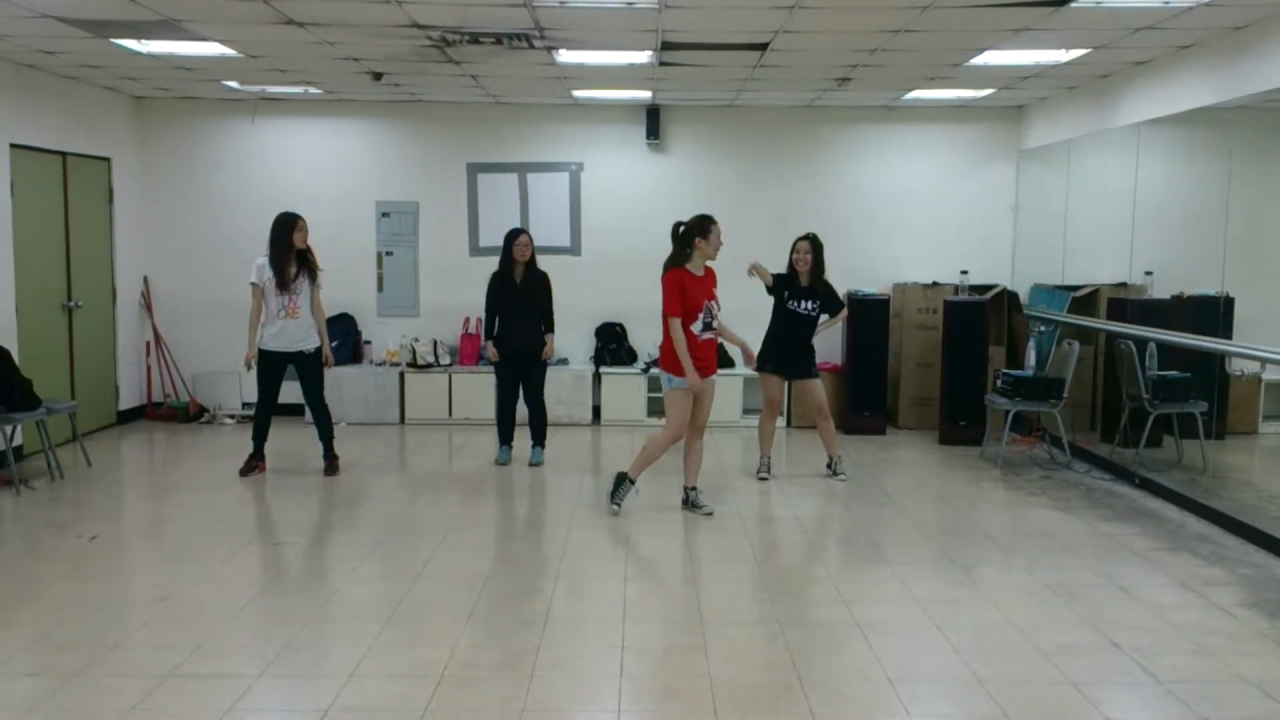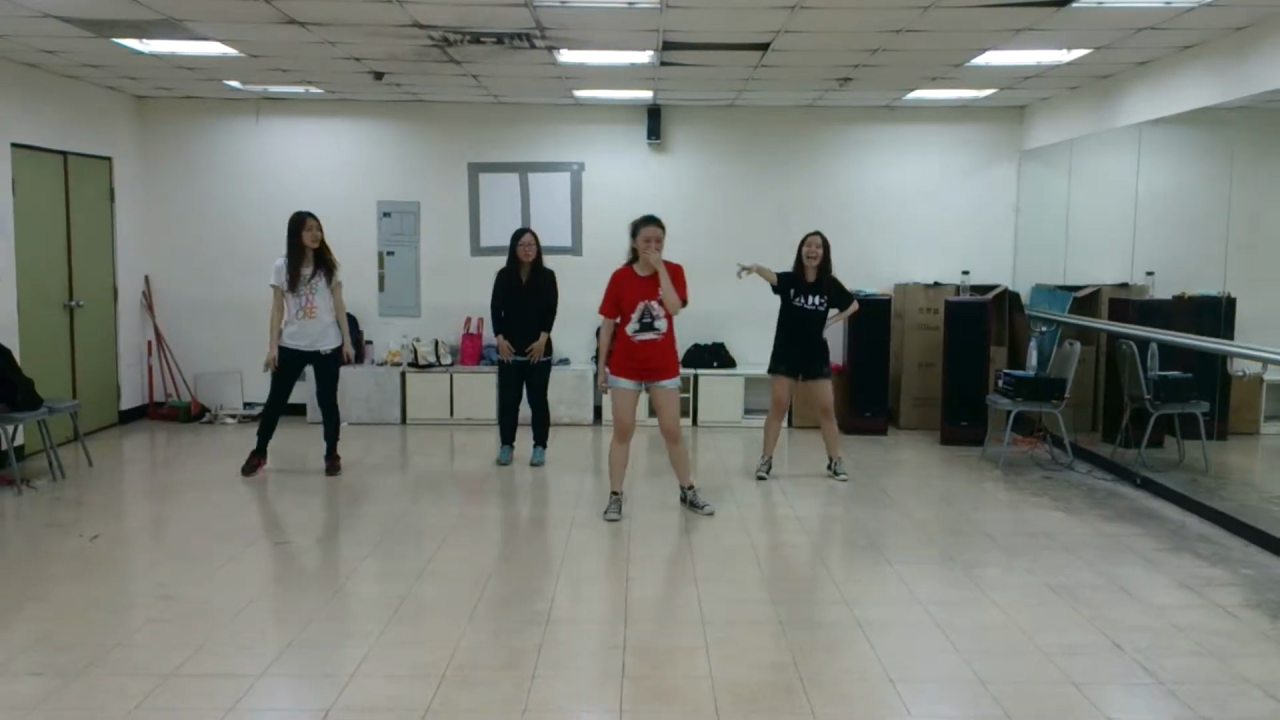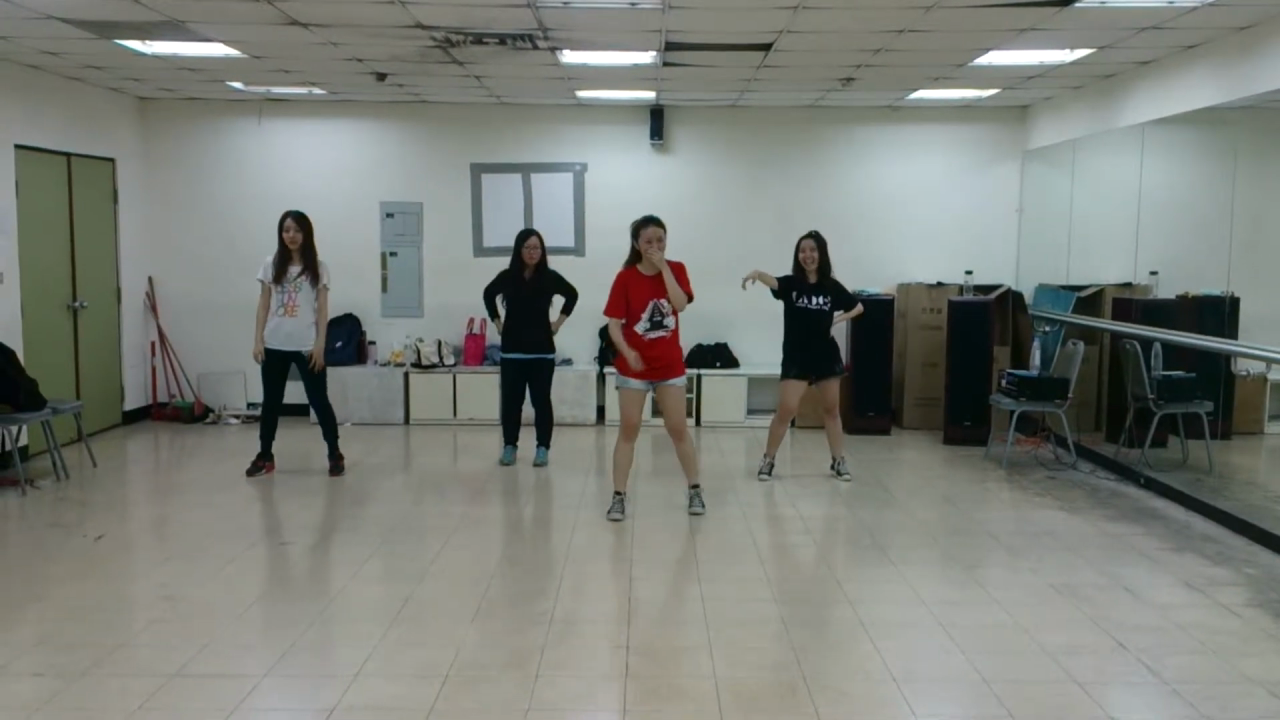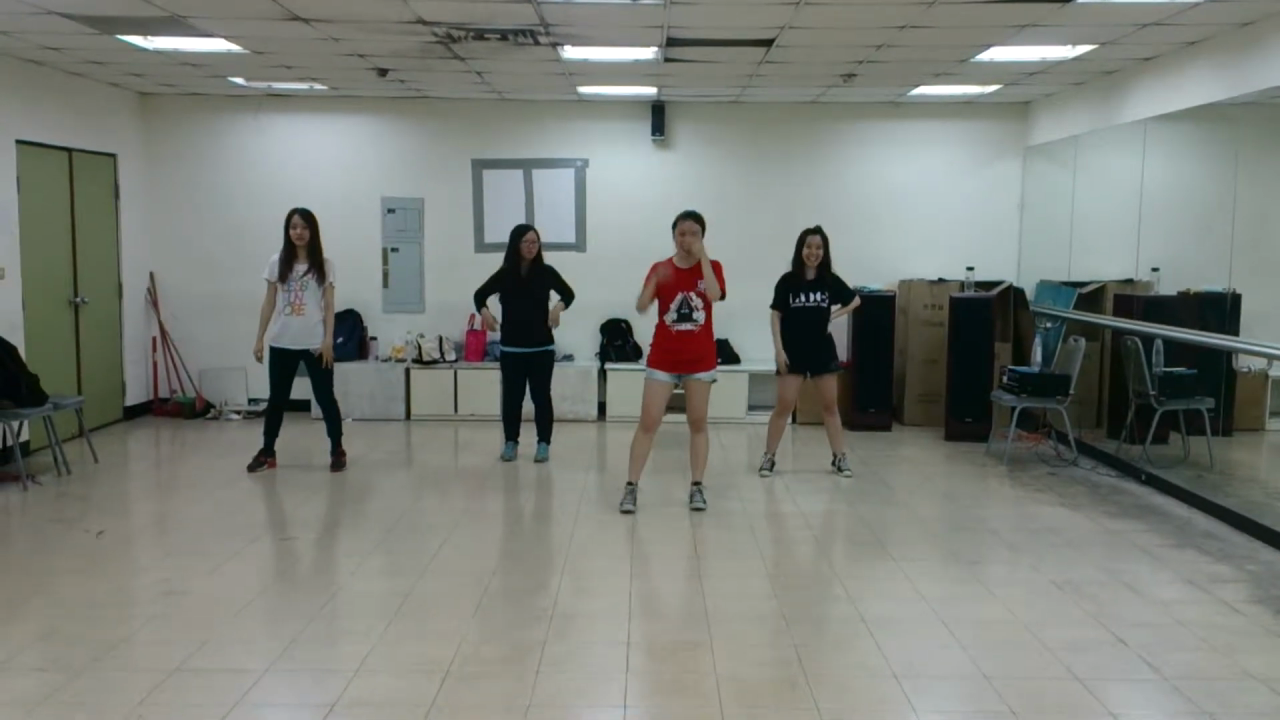
dt=0.7s
person 1, frame 1
left shoulder: (710, 275)
right shoulder: (674, 277)
right elbow: (674, 326)
left wrist: (740, 344)
right wrist: (688, 369)
left hip: (707, 365)
right hip: (679, 366)
left knee: (698, 430)
right knee: (676, 430)
left ankle: (691, 493)
right ankle: (627, 480)
person 1, frame 2
left shoulder: (674, 271)
right shoulder: (621, 277)
left elbow: (675, 307)
right elbow: (607, 324)
left wrist: (659, 268)
right wrist: (601, 365)
left hip: (664, 367)
right hip: (625, 367)
left knee: (672, 432)
right knee: (622, 431)
left ankle: (688, 492)
right ankle: (615, 496)
person 1, frame 3
left shoulder: (676, 270)
right shoulder: (625, 277)
left elbow: (680, 304)
right elbow: (613, 324)
left wrist: (663, 267)
right wrist: (625, 350)
left hip: (670, 364)
right hip: (634, 365)
left knee: (679, 430)
right knee: (629, 430)
left ankle: (695, 490)
right ankle: (619, 496)
person 1, frame 4
left shoulder: (712, 267)
right shoulder: (660, 268)
left elbow: (714, 296)
right elbow: (640, 307)
left wrist: (702, 257)
right wrist: (655, 281)
left hip: (700, 359)
right hip: (663, 359)
left knee: (698, 423)
right knee: (648, 422)
left ankle: (697, 487)
right ankle: (631, 486)
person 2, frame 1
left shoulder: (309, 266)
right shoulder: (263, 266)
left elbow: (317, 307)
right elbow: (256, 308)
left wrist: (326, 343)
right wrist: (251, 345)
left hip: (307, 346)
right hip: (271, 347)
left knee: (316, 401)
right knee: (265, 402)
left ankle: (330, 455)
right ankle: (257, 456)
person 2, frame 2
left shoulder: (329, 265)
right shoulder: (282, 266)
left elbow: (339, 304)
right elbow: (277, 308)
left wrist: (347, 341)
right wrist: (273, 346)
left hip: (327, 345)
right hip: (292, 345)
left knee: (327, 401)
right knee: (276, 399)
left ankle: (332, 456)
right ankle: (259, 453)
person 2, frame 3
left shoulder: (317, 267)
right shoulder: (271, 264)
left elbow: (322, 309)
right elbow: (263, 305)
left wrist: (320, 344)
right wrist: (258, 339)
left hip: (306, 346)
right hip: (274, 346)
left knee: (318, 400)
right knee: (271, 401)
left ankle: (335, 455)
right ankle: (265, 457)
person 2, frame 4
left shoulder: (324, 265)
right shoulder: (277, 262)
left elbow: (329, 306)
right elbow: (269, 303)
left wrist: (328, 340)
right wrist: (259, 339)
left hip: (315, 344)
right hip: (282, 344)
left knee: (325, 397)
right knee: (277, 398)
left ankle: (337, 452)
right ankle: (267, 452)
person 3, frame 1
left shoulder: (822, 289)
right shoulder: (783, 282)
left elbow: (842, 312)
right elbow: (767, 278)
left wrist: (820, 328)
right wrist: (755, 267)
left hip: (803, 356)
right hip: (774, 355)
left knee: (821, 409)
right knee: (771, 407)
left ankle: (834, 460)
right ankle: (764, 461)
person 3, frame 2
left shoulder: (830, 284)
right shoulder: (789, 280)
left elbow: (853, 305)
right elbow: (771, 276)
left wrist: (830, 322)
right wrist: (754, 268)
left hip: (816, 355)
right hip: (786, 354)
left knee: (827, 408)
right knee: (778, 407)
left ankle: (835, 461)
right ankle: (766, 460)
person 3, frame 3
left shoulder: (832, 286)
right shoulder: (791, 283)
left elbow: (858, 307)
right elbow: (773, 282)
left wrist: (836, 320)
right wrist: (757, 274)
left hip: (826, 355)
right hip: (796, 357)
left knee: (831, 409)
right knee: (785, 410)
left ankle: (838, 461)
right ankle: (768, 460)
person 3, frame 4
left shoulder: (831, 281)
right shoulder: (788, 281)
left elbow: (855, 300)
right elbow: (776, 315)
left wrist: (834, 315)
right wrist: (778, 348)
left hip: (822, 350)
right hip: (793, 352)
left knee: (830, 406)
right knee: (784, 406)
left ankle: (839, 457)
right ankle: (769, 456)
person 4, frame 1
left shoulder: (540, 277)
right shoulder: (498, 278)
left elbow: (547, 312)
right elbow: (491, 313)
left wrist: (549, 340)
right wrist: (489, 343)
left hip: (535, 349)
right hip: (505, 349)
left knee: (534, 399)
right knee: (506, 399)
left ankle: (538, 447)
right ankle: (505, 446)
person 4, frame 2
left shoulder: (546, 276)
right shoulder: (504, 276)
left elbow: (551, 311)
right elbow: (495, 309)
left wrist: (543, 339)
right wrist: (499, 338)
left hip: (538, 348)
right hip: (510, 348)
left knee: (538, 399)
right knee: (508, 399)
left ankle: (539, 447)
right ankle: (506, 446)
person 4, frame 3
left shoulder: (549, 277)
right shoulder: (507, 277)
left elbow: (572, 295)
right elbow: (488, 294)
left wrist: (559, 322)
right wrist: (497, 321)
left hip: (542, 349)
right hip: (512, 349)
left knee: (541, 399)
right knee: (511, 399)
left ankle: (543, 447)
right ankle: (509, 446)
person 4, frame 4
left shoulder: (546, 272)
right shoulder: (504, 274)
left elbow: (568, 293)
right elbow: (480, 295)
left wrist: (558, 308)
right wrist: (485, 313)
left hip: (541, 346)
right hip: (511, 346)
left knee: (541, 395)
right knee: (512, 395)
left ankle: (544, 443)
right ankle: (511, 442)
